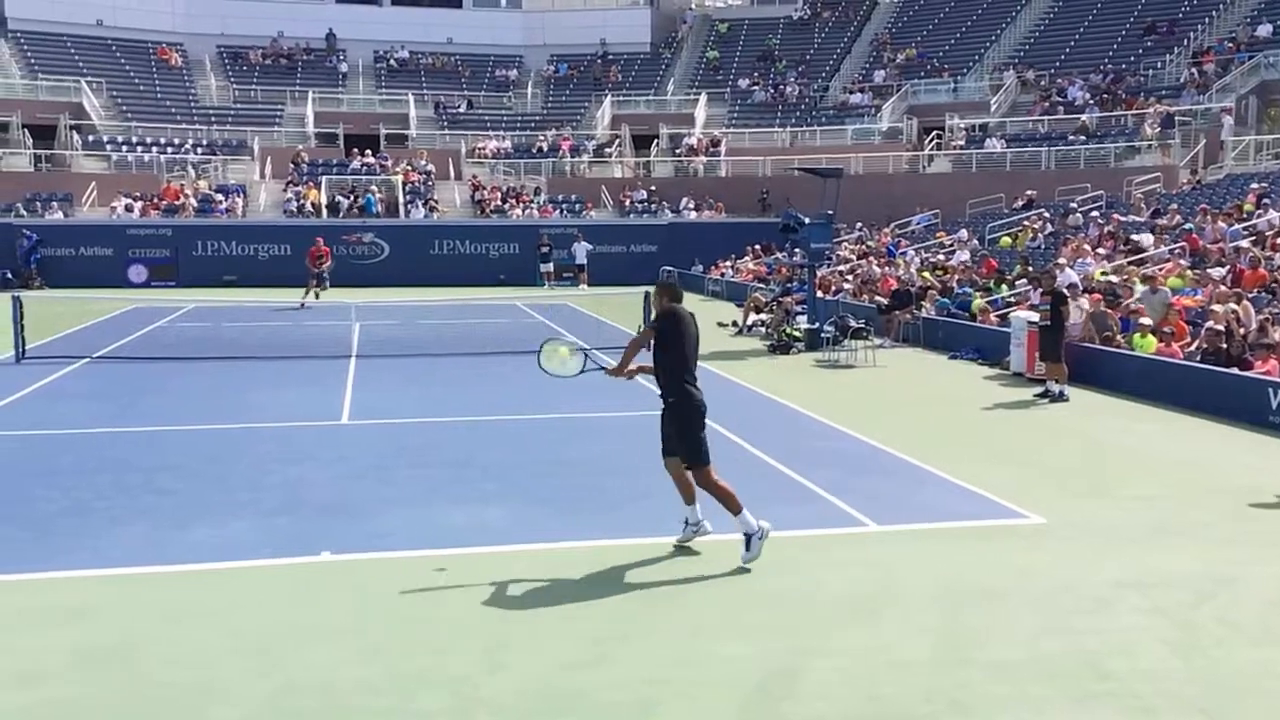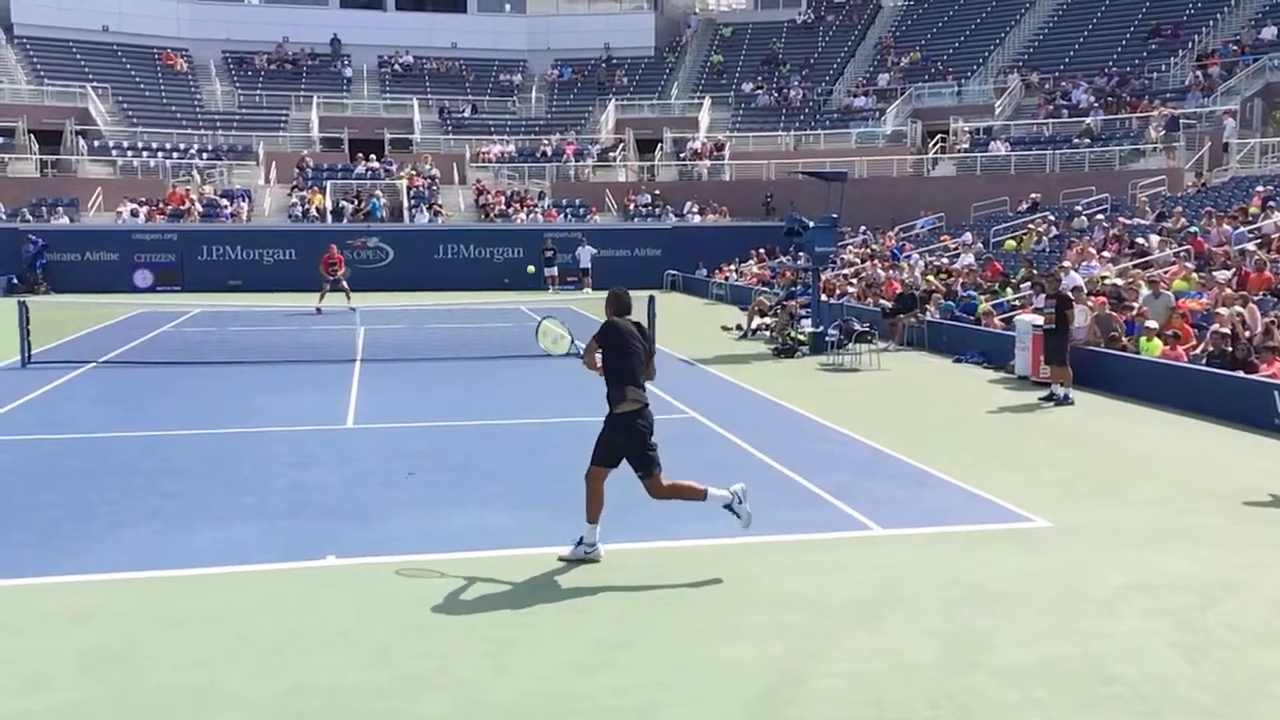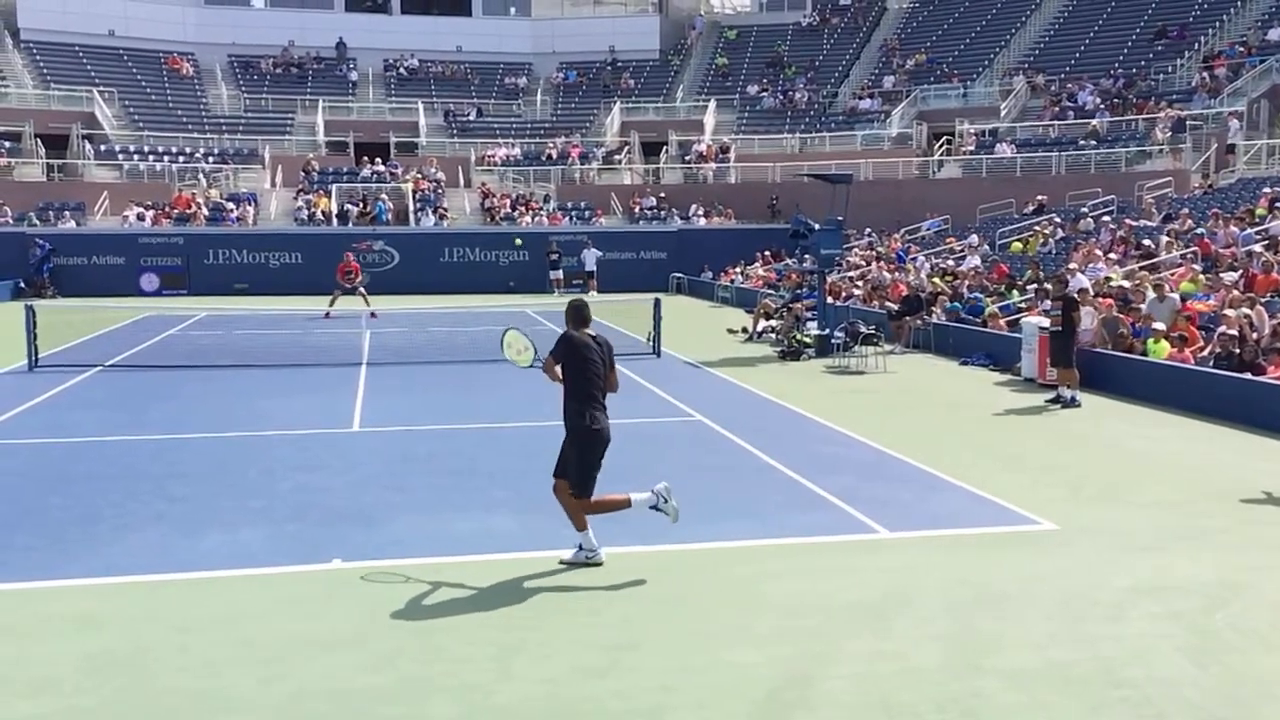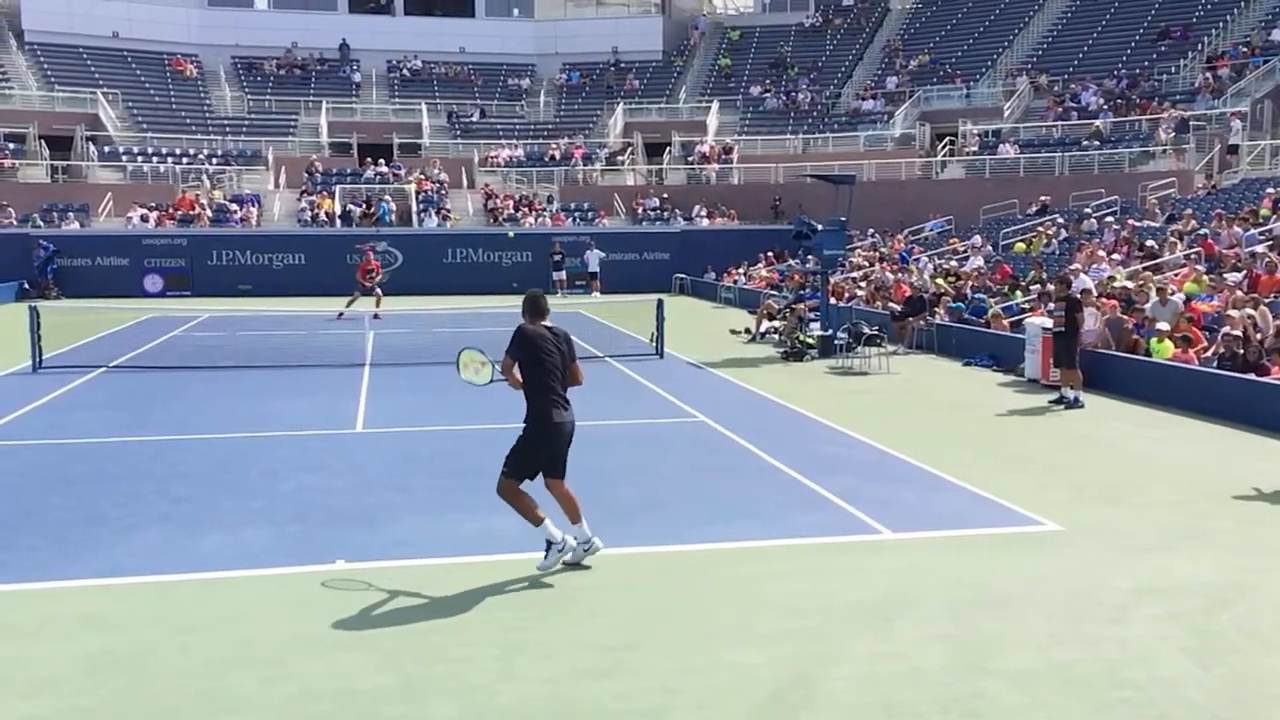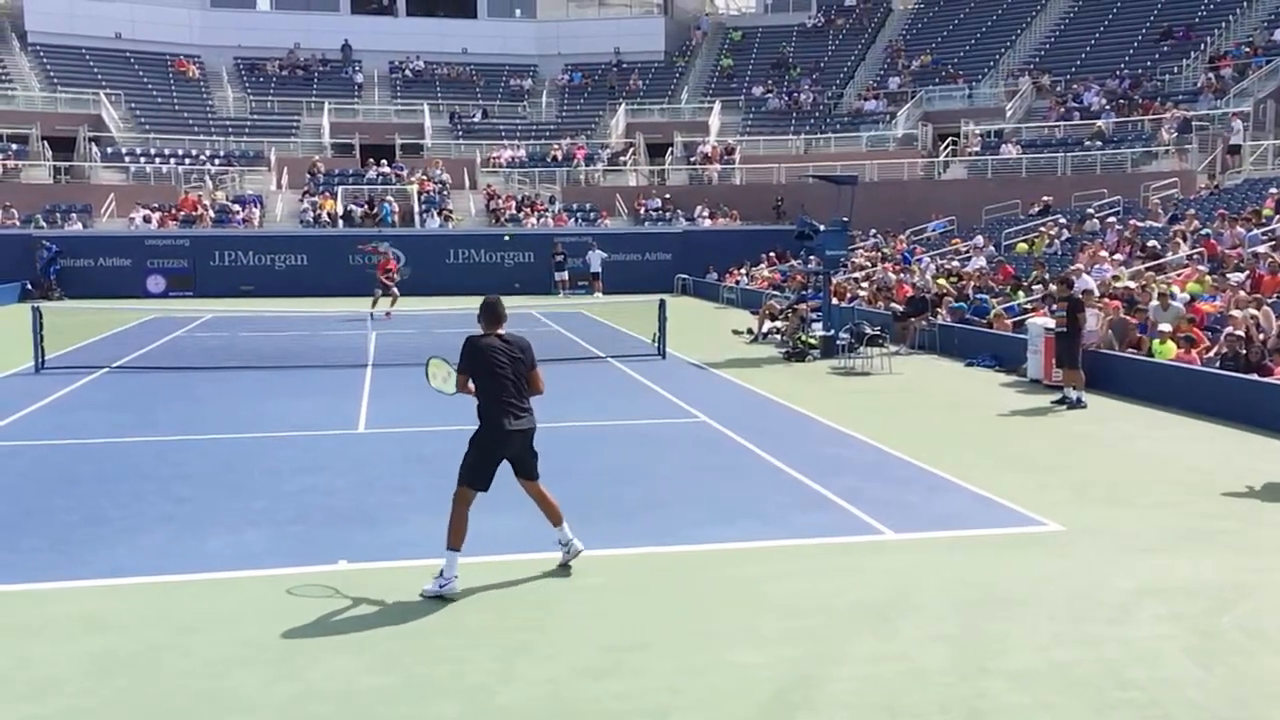
dt=1s
person 1, frame 1
left shoulder: (671, 314)
right shoulder: (684, 321)
left elbow: (637, 344)
left wrist: (621, 366)
right wrist: (640, 369)
left hip: (685, 406)
right hip: (676, 405)
left knee: (704, 477)
right knee: (674, 464)
left ankle: (753, 528)
right ankle: (696, 521)
person 1, frame 2
left shoulder: (612, 326)
right shoulder: (641, 332)
left elbow: (589, 353)
right elbow: (650, 373)
left wrist: (593, 364)
left hip: (632, 418)
right hip: (619, 418)
left knee: (657, 487)
right knee: (593, 477)
left ankle: (729, 498)
right ankle: (589, 544)
person 1, frame 3
left shoulder: (569, 339)
right shoulder: (604, 344)
left elbow: (548, 367)
right elbow: (613, 386)
left wrist: (560, 378)
left hip: (587, 430)
right hip: (592, 428)
left knee: (583, 503)
right knee: (561, 488)
left ankle: (653, 498)
right ankle: (589, 549)
person 1, frame 4
left shoulder: (524, 333)
right shoulder: (563, 336)
left elbow: (506, 369)
right elbow: (577, 378)
left wrist: (518, 381)
left hip: (543, 423)
right hip: (564, 420)
left knee: (507, 486)
right knee: (555, 483)
left ankle: (556, 540)
right ankle: (585, 540)
person 1, frame 5
left shoulder: (473, 344)
right shoulder: (522, 344)
left elbow: (461, 386)
right elbow: (538, 387)
left hip: (494, 430)
right hip: (525, 427)
left knee: (462, 498)
right knee: (533, 487)
left ankle: (448, 577)
right ankle: (569, 542)
